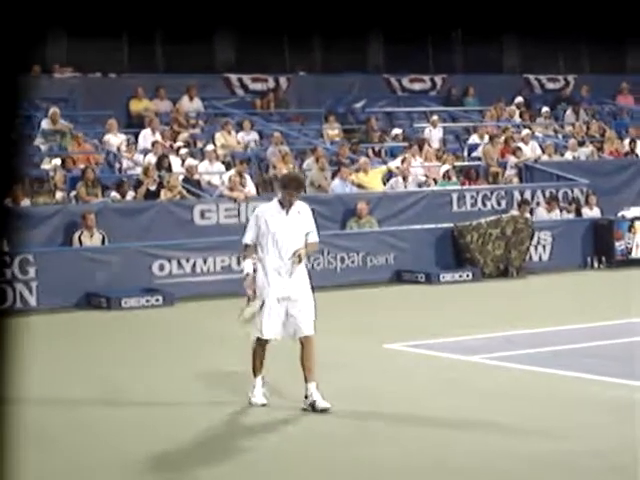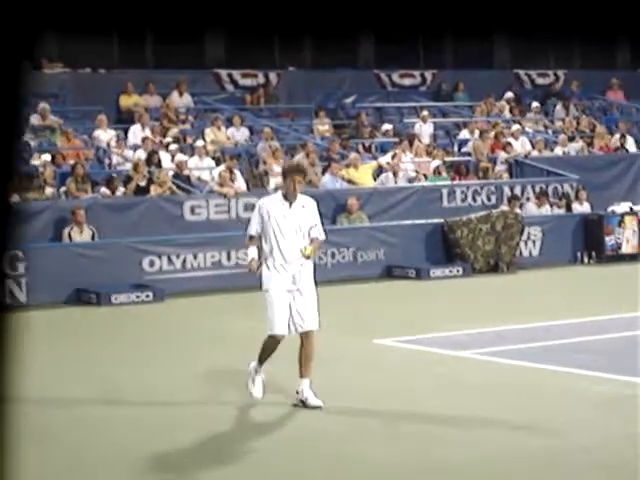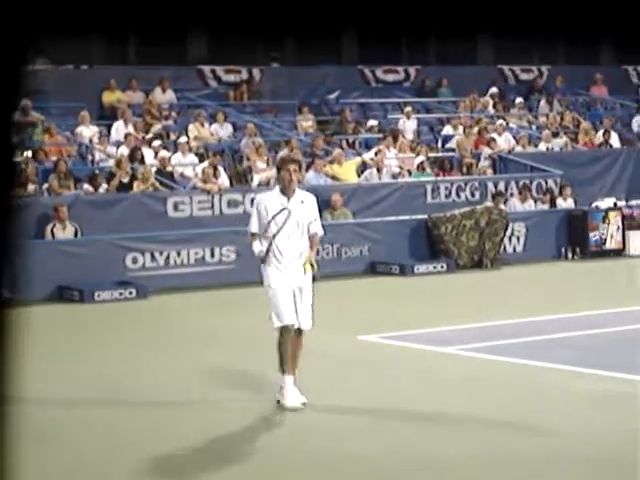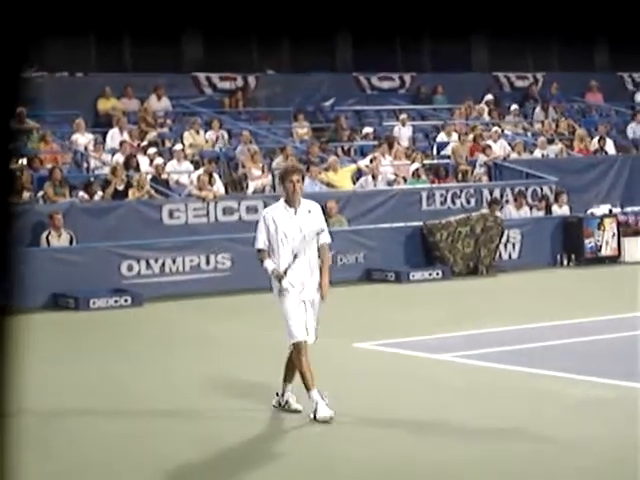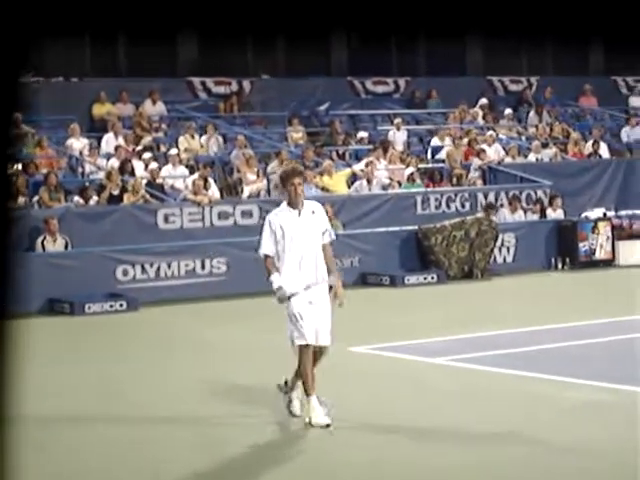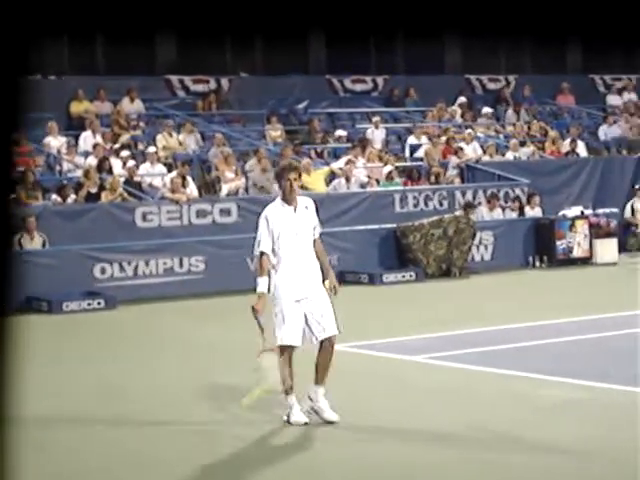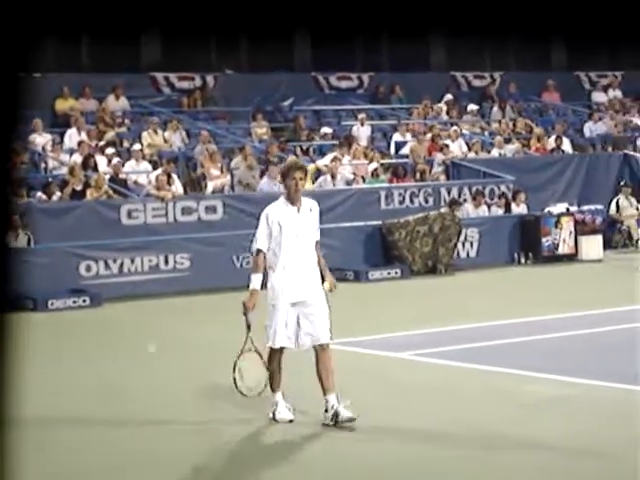
dt=0.2s
person 1, frame 1
left shoulder: (304, 211)
right shoulder: (262, 213)
left elbow: (313, 241)
right elbow: (249, 245)
left wrist: (305, 250)
right wrist: (249, 275)
left hip: (298, 283)
right hip: (270, 285)
left knee: (307, 336)
right knee: (264, 337)
left ankle: (311, 394)
right ankle: (257, 385)
person 1, frame 2
left shoulder: (310, 205)
right shoulder: (265, 205)
left elbow: (318, 236)
right elbow: (254, 236)
left wrist: (312, 248)
right wrist: (253, 257)
left hip: (303, 277)
right hip: (275, 278)
left knee: (308, 331)
right knee: (277, 334)
left ankle: (304, 390)
right ankle: (257, 369)
person 1, frame 3
left shoulder: (309, 200)
right shoulder: (263, 201)
left elbow: (315, 233)
right elbow: (254, 233)
left wrist: (313, 251)
right wrist: (259, 250)
left hip: (302, 273)
right hip: (277, 273)
left knee: (299, 330)
right knee: (287, 326)
left ankle: (288, 385)
right ankle: (287, 384)
person 1, frame 4
left shoulder: (314, 209)
right shoulder: (269, 215)
left elbow: (324, 245)
right elbow: (261, 250)
left wrist: (325, 276)
right wrist: (273, 269)
left hip: (311, 286)
right hip: (287, 287)
left knee: (301, 344)
right knee: (300, 343)
left ankle: (284, 395)
right ankle: (317, 402)
person 1, frame 5
left shoulder: (317, 209)
right shoulder: (274, 219)
left elbow: (326, 246)
right elbow: (268, 257)
left wrist: (336, 279)
right wrist: (278, 285)
left hip: (320, 288)
right hip: (294, 291)
left knee: (320, 347)
right knee: (306, 346)
left ankle: (291, 387)
right ankle: (313, 406)
person 1, frame 6
left shoulder: (309, 205)
right shoulder: (270, 214)
right elbow: (263, 255)
left wrist: (329, 271)
right wrist: (261, 293)
left hip: (313, 285)
right hip: (286, 289)
left knee: (329, 338)
right knee: (287, 346)
left ankle: (318, 395)
right ankle: (292, 405)
person 1, frame 7
left shoulder: (312, 207)
right shoulder: (272, 213)
right elbow: (260, 253)
left wrist: (325, 272)
right wrist: (253, 290)
left hip: (311, 289)
right hip: (283, 290)
left knee: (323, 345)
right knee: (277, 347)
left ankle: (331, 407)
right ankle: (278, 402)
